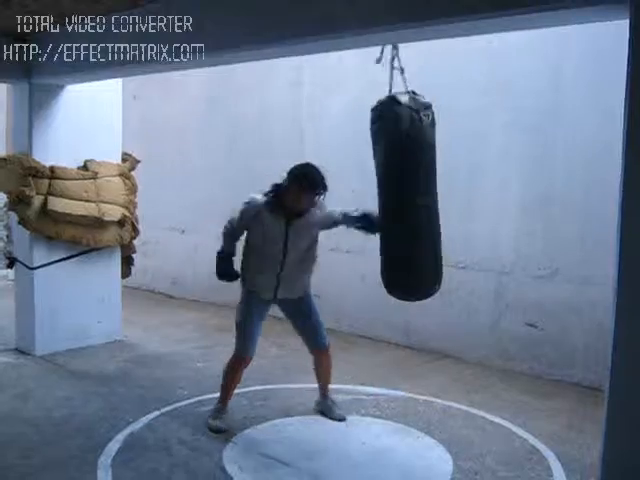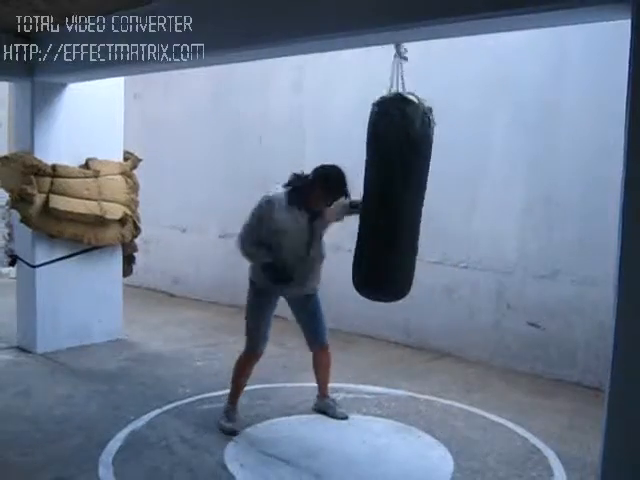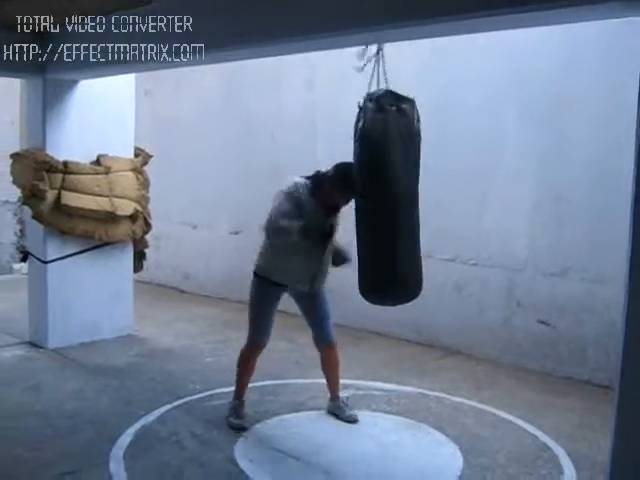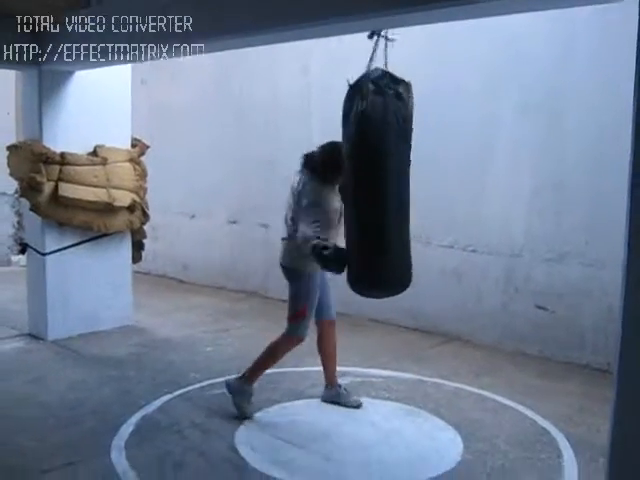
dt=0.4s
person 1, frame 1
left shoulder: (314, 210)
right shoulder: (257, 207)
left elbow: (339, 217)
right elbow: (232, 229)
left wrist: (361, 219)
right wrist: (225, 256)
left hip: (295, 291)
right hip: (257, 290)
left knee: (321, 348)
right knee: (243, 355)
left ankle: (325, 399)
right ankle: (221, 407)
person 1, frame 2
left shoulder: (324, 209)
right shoulder: (274, 204)
left elbow: (344, 209)
right elbow: (247, 240)
left wrist: (360, 205)
right wrist: (269, 265)
left hip: (304, 288)
right hip: (266, 286)
left knee: (321, 346)
right knee: (253, 351)
left ankle: (323, 398)
right ankle: (231, 407)
person 1, frame 3
left shoulder: (333, 210)
right shoulder: (297, 192)
right elbow: (273, 227)
left wrist: (334, 252)
right wrist: (307, 231)
left hip: (309, 283)
right hip: (271, 276)
left knee: (328, 344)
right knee: (256, 344)
left ankle: (335, 400)
right ankle: (237, 403)
person 1, frame 4
left shoulder: (316, 182)
right shoulder: (313, 189)
right elbow: (307, 232)
left hip: (313, 265)
right hip: (302, 265)
left knee: (327, 322)
right knee: (296, 334)
left ankle: (332, 387)
right ankle: (243, 383)
